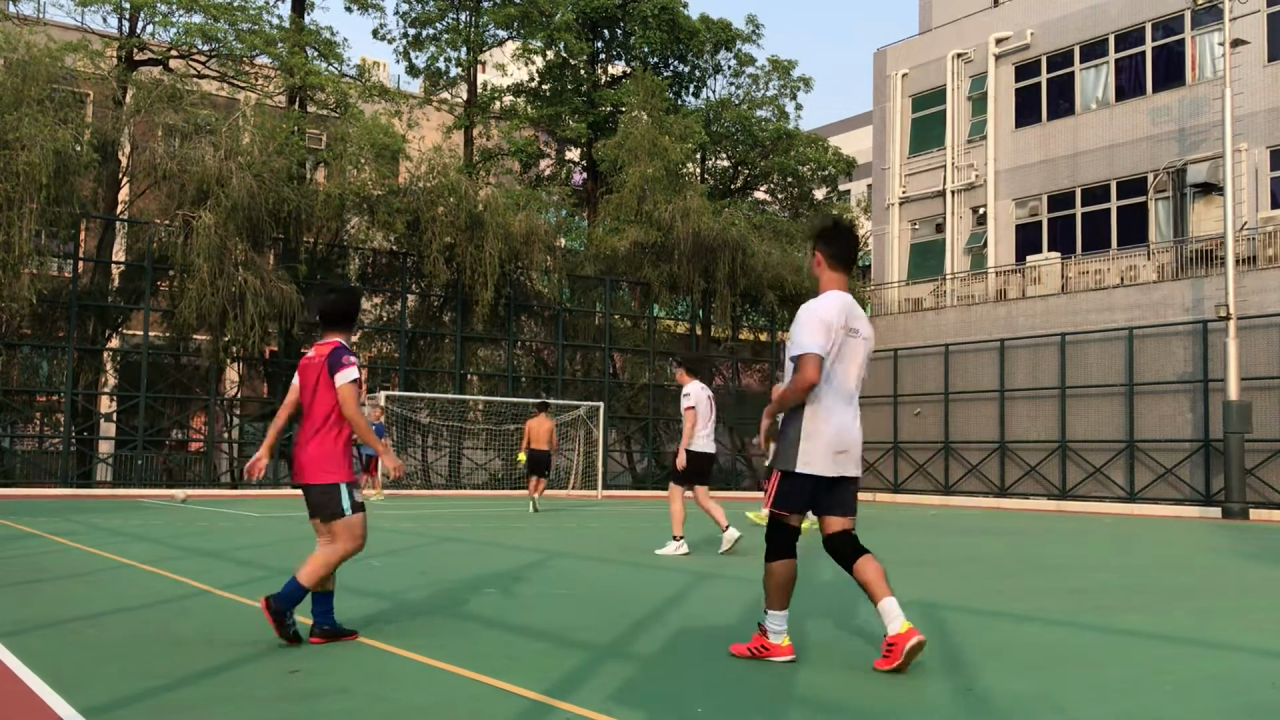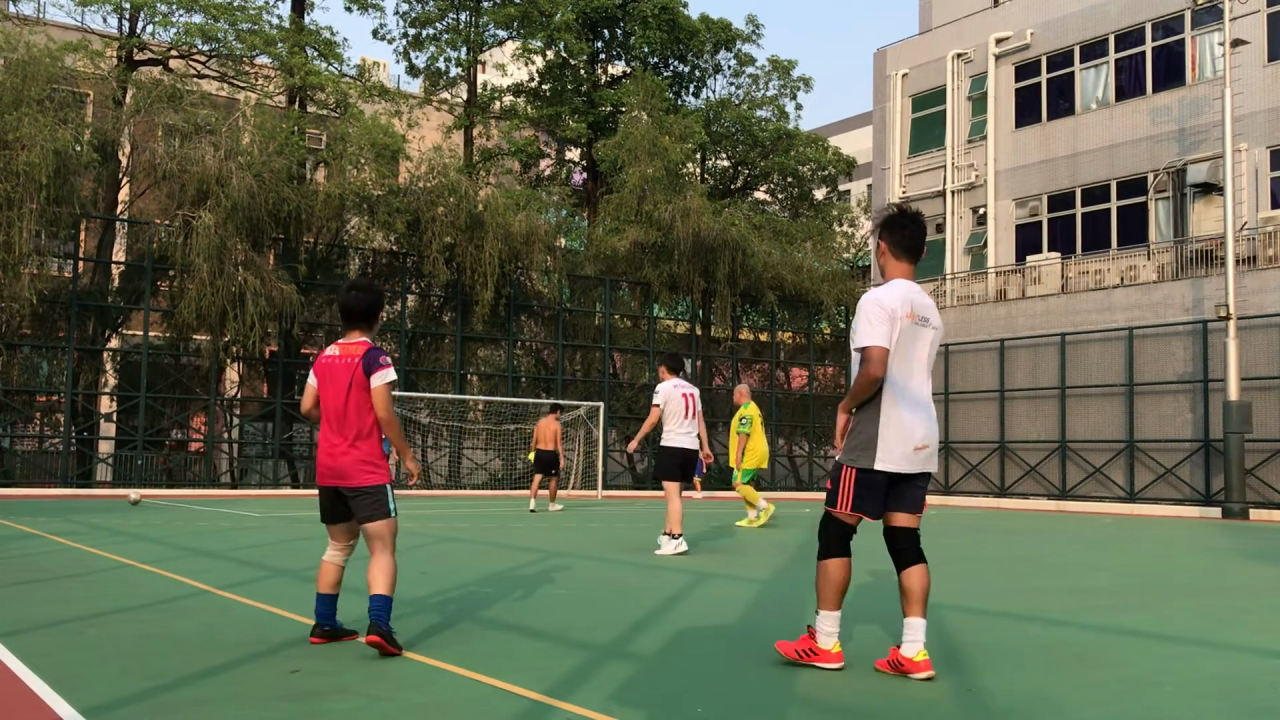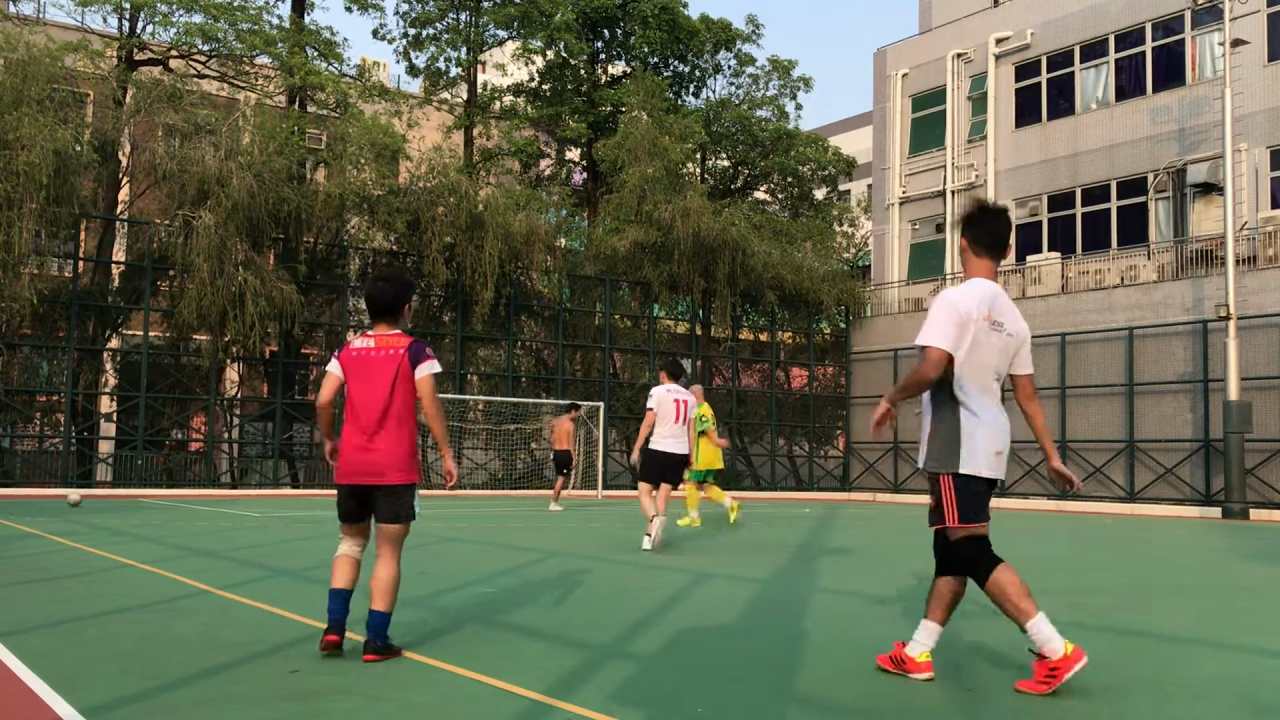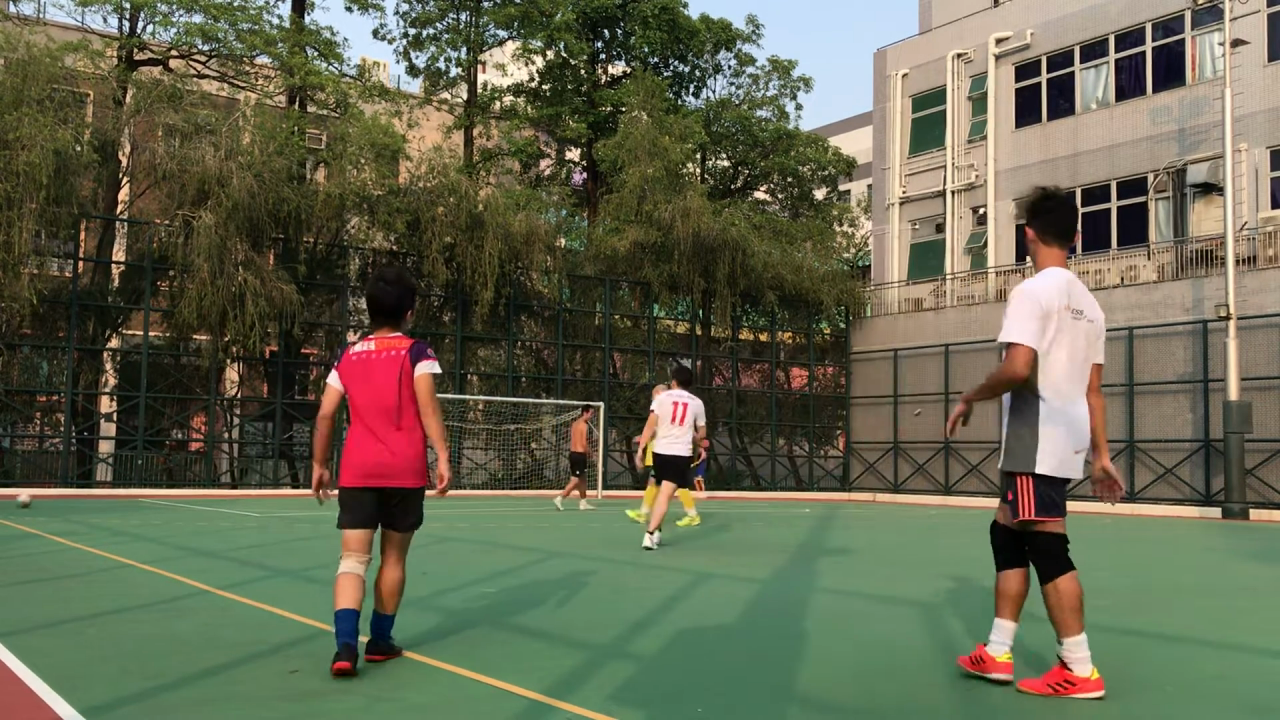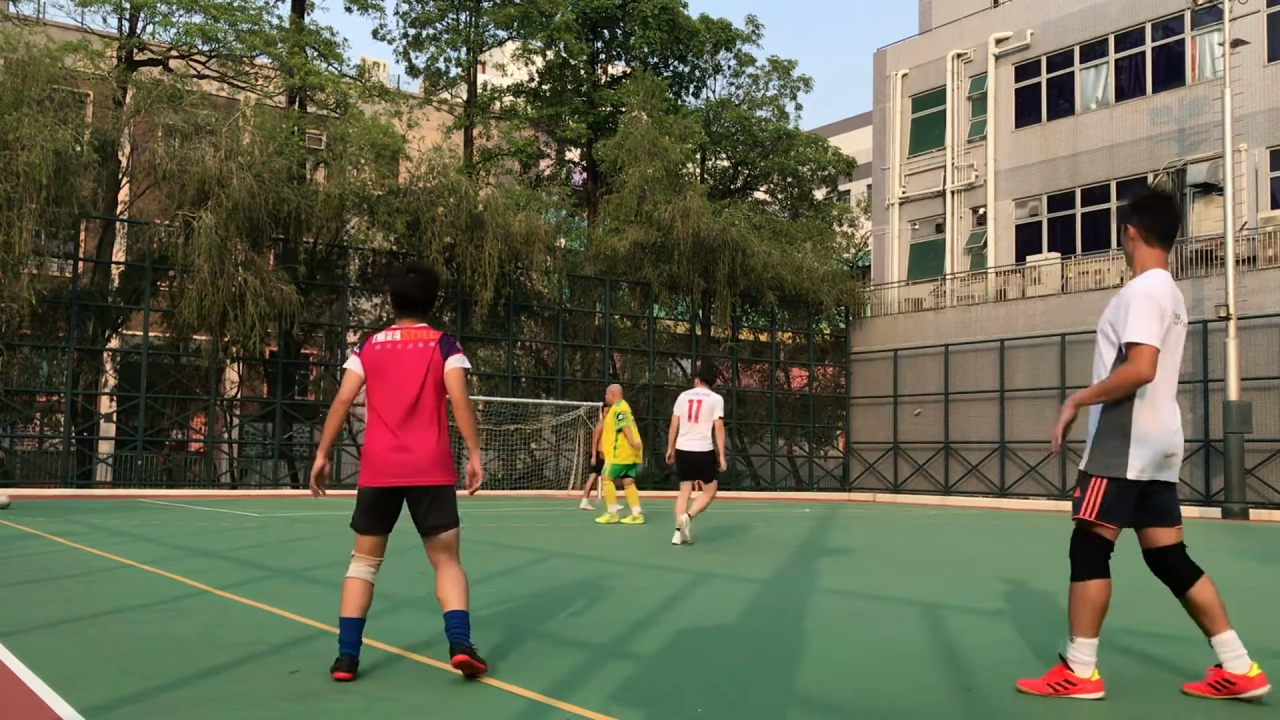
dt=0.3s
person 1, frame 1
left shoulder: (815, 310)
right shoulder: (863, 322)
left elbow: (807, 377)
left wrist: (769, 412)
left hip: (808, 442)
right hip: (846, 445)
left knee: (781, 534)
right knee: (842, 541)
left ankle: (775, 637)
right ankle: (898, 628)
person 1, frame 2
left shoulder: (880, 300)
right shoulder: (930, 311)
left elbow: (873, 368)
left wrist: (847, 408)
left hip: (879, 442)
right hip: (921, 441)
left knee: (834, 534)
right knee: (905, 541)
left ankle: (824, 639)
right ankle: (914, 650)
person 1, frame 3
left shoulder: (955, 299)
right shoulder: (1013, 316)
left elbow: (930, 369)
right elbow: (1027, 395)
left wrist: (890, 399)
right wrist: (1052, 456)
left hip: (957, 444)
right hip: (990, 446)
left knee: (970, 552)
right knee: (956, 550)
left ankle: (1057, 650)
right ankle: (916, 652)
person 1, frame 4
left shoulder: (1033, 291)
right shoulder: (1087, 303)
left elbow: (1017, 369)
right elbow: (1094, 388)
left wrist: (968, 398)
right wrist: (1102, 454)
left hip: (1038, 439)
right hip: (1067, 440)
left knee: (1046, 548)
right knee: (1005, 534)
left ankle: (1078, 670)
right ankle: (998, 651)
person 1, frame 5
left shoulder: (1143, 290)
right shoulder: (1171, 295)
left elbow: (1140, 369)
left wrist: (1076, 400)
left hip: (1127, 444)
right hip: (1157, 446)
left knee: (1089, 548)
right knee: (1170, 558)
left ankle: (1080, 670)
right ankle: (1239, 668)
person 2, frame 1
left shoulder: (309, 358)
right shoulder: (342, 355)
left elbow: (287, 408)
right elbow: (351, 412)
left wrist: (265, 450)
right wrist: (384, 452)
left hip: (312, 465)
right hip: (330, 467)
left knee: (332, 541)
right knee: (349, 540)
left ankle: (324, 623)
right ankle: (282, 601)
person 2, frame 2
left shoulder: (324, 357)
right shoulder: (374, 356)
left elbow: (307, 408)
right elbow: (384, 413)
right wrist: (406, 455)
left hip: (328, 468)
right hip: (366, 469)
left knee: (339, 545)
right knee: (383, 548)
left ankle: (325, 624)
right ankle: (378, 625)
person 2, frame 3
left shoulder: (348, 351)
right shoulder: (415, 350)
left elbow: (323, 401)
right elbow: (430, 406)
left wrist: (329, 439)
right wrist: (447, 454)
left hip: (351, 466)
right hip: (396, 469)
left knee: (351, 541)
right knee: (388, 552)
left ankle: (335, 624)
right ankle: (376, 639)
person 2, frame 4
left shoulder: (348, 356)
right shoulder: (417, 351)
left elbow: (326, 413)
right elbow: (428, 406)
left wrist: (319, 464)
right wrist: (443, 457)
left hip: (357, 470)
right hip: (406, 470)
left knee: (353, 558)
right knee: (394, 556)
left ankle: (346, 645)
right ankle: (380, 640)
person 2, frame 5
left shoulder: (369, 346)
right shoulder: (445, 345)
left elbow: (342, 400)
right elbow: (459, 400)
left wrist: (322, 455)
right wrist: (474, 454)
left hip: (377, 470)
right hip: (431, 470)
left knee: (364, 561)
right knee: (447, 561)
left ankle: (347, 655)
right ankle: (461, 643)
person 3, frame 1
left shoulder: (689, 390)
right shoulder: (705, 390)
left elbow: (690, 422)
left wrist: (681, 451)
right wrist: (683, 447)
left hip: (693, 450)
right hip: (707, 451)
left knee: (675, 495)
right knee: (703, 498)
left ankle: (678, 542)
right ankle: (728, 530)
person 3, frame 2
left shoulder: (664, 387)
right shoulder: (693, 389)
left elbow: (653, 418)
right elbow: (700, 421)
left wrist: (636, 440)
right wrist: (705, 447)
left hip: (672, 447)
right hip: (692, 448)
left knee: (672, 495)
right knee: (674, 494)
left ankle: (677, 540)
right ankle: (667, 537)
person 3, frame 3
left shoulder: (658, 391)
right shoulder: (689, 396)
left elbow: (648, 423)
right elbow: (691, 429)
left wrist: (636, 449)
right wrist: (690, 455)
left hip: (658, 450)
right hip: (680, 452)
left knee: (644, 493)
right knee: (662, 496)
left ankle: (656, 519)
right ankle: (649, 537)
person 3, frame 4
left shoulder: (662, 397)
right shoulder: (697, 402)
left elbow: (650, 425)
right elbow: (702, 433)
left wrist: (640, 449)
left hip: (660, 451)
right hip: (682, 454)
left knee: (664, 493)
right knee: (664, 496)
left ankle: (656, 532)
right ankle: (650, 535)
person 3, frame 5
left shoulder: (683, 396)
right shoulder: (716, 399)
left elbow: (674, 425)
right elbow: (719, 428)
left wrist: (670, 449)
right wrist: (721, 455)
left hip: (682, 448)
right hip: (702, 450)
left knee: (684, 491)
right knee: (710, 490)
left ankle: (679, 532)
right ankle: (688, 516)
